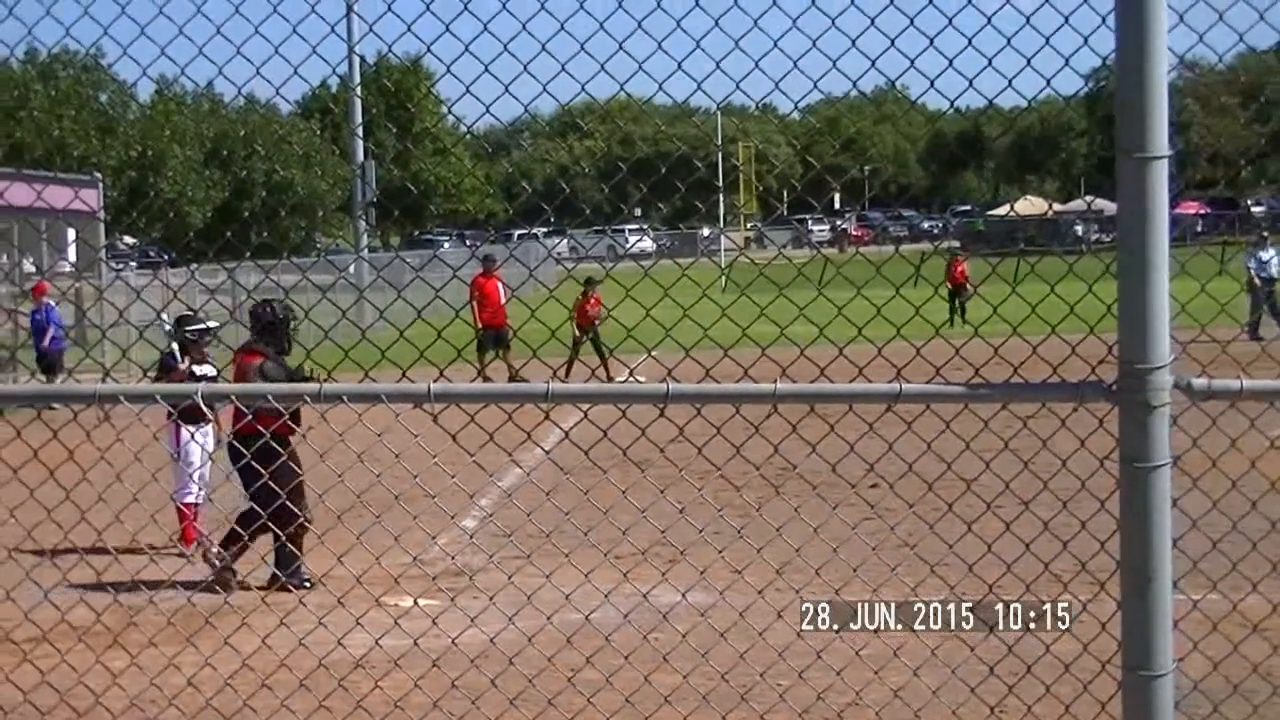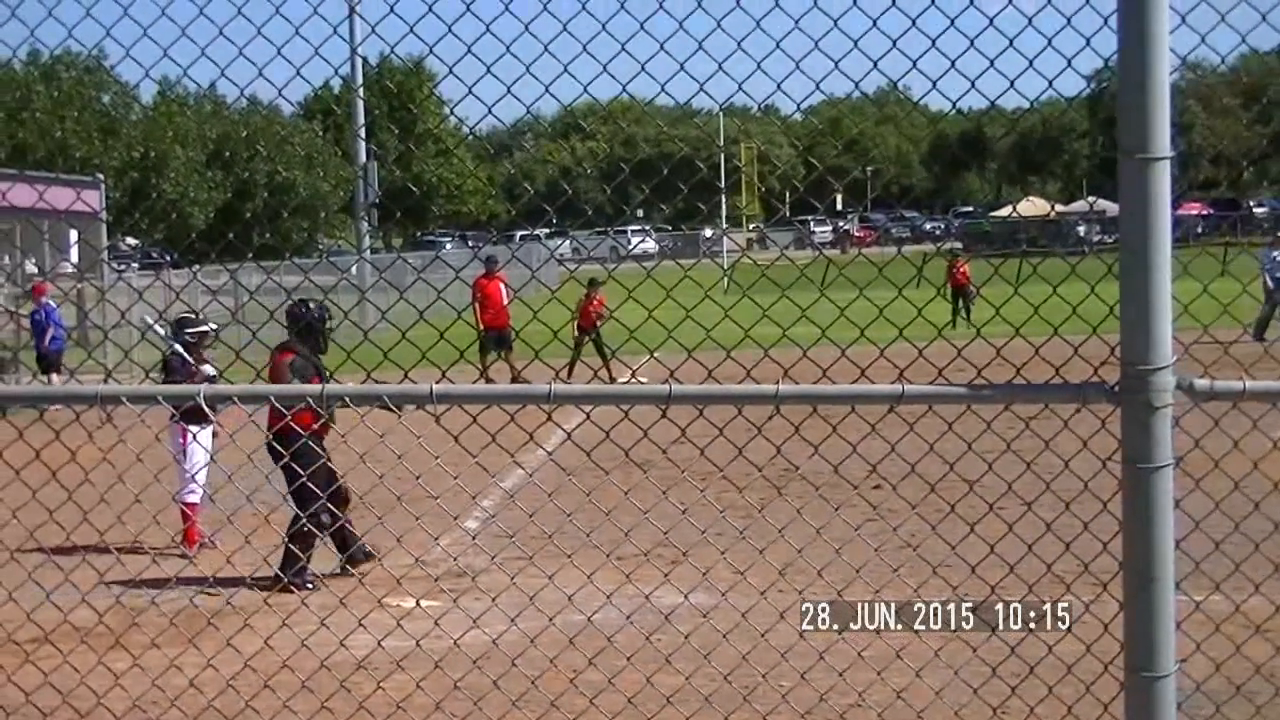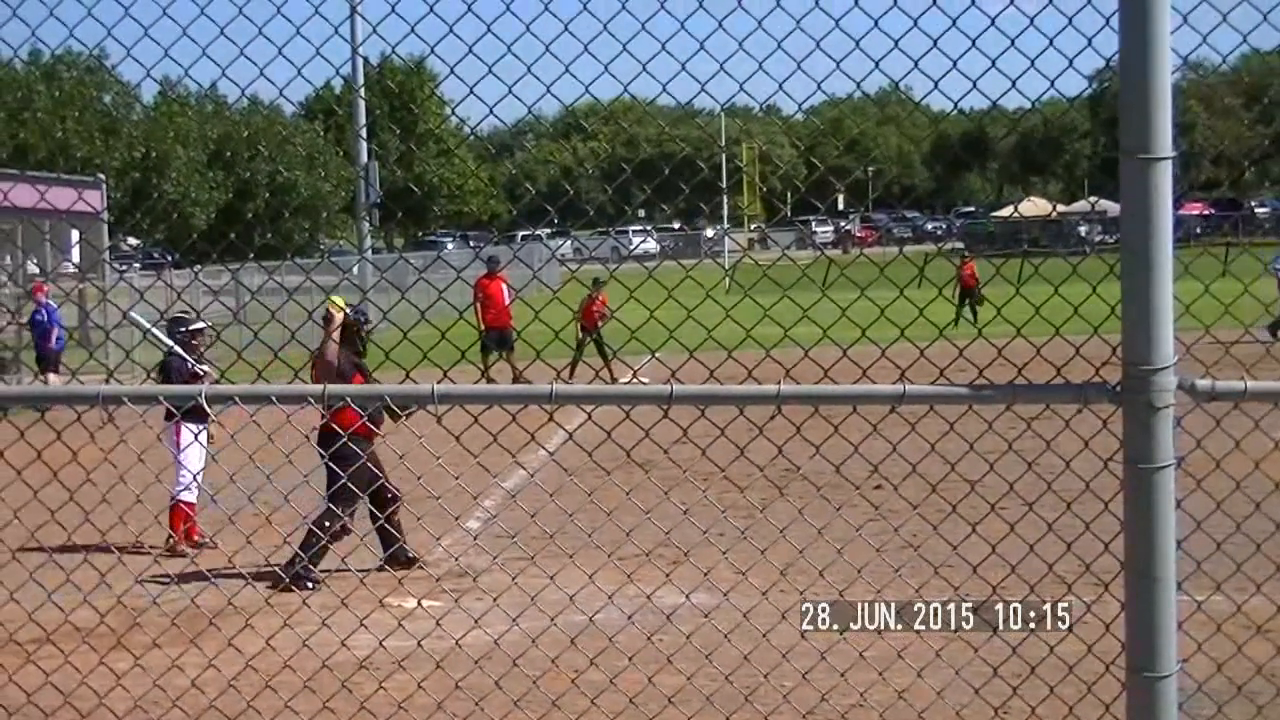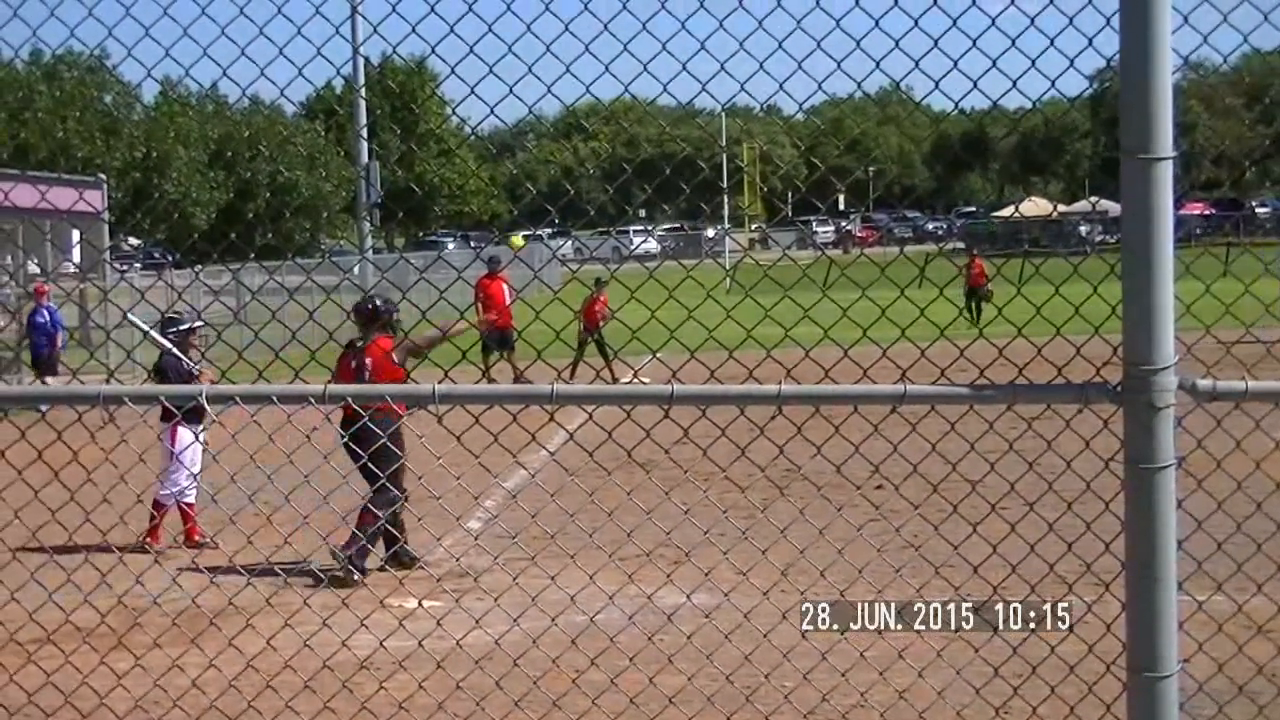
dt=0.3s
person 1, frame 1
left shoulder: (266, 358)
right shoulder: (256, 363)
right elbow: (255, 406)
left wrist: (297, 385)
left hip: (258, 444)
right hip: (264, 445)
left knee: (263, 509)
right knee: (292, 508)
left ankle: (223, 560)
right ankle: (289, 573)
person 1, frame 2
left shoulder: (307, 359)
right shoulder: (287, 360)
left hip: (308, 442)
right hip: (295, 442)
left knee: (334, 497)
right knee: (313, 508)
left ankle: (353, 552)
right ankle: (291, 574)
person 1, frame 3
left shoulder: (350, 360)
right shoulder: (337, 361)
right elbow: (328, 364)
left wrist: (392, 410)
right wrist: (334, 327)
left hip: (356, 443)
right hip: (342, 444)
left knee: (385, 497)
right knee: (337, 510)
left ankle: (396, 554)
right ankle: (297, 571)
person 1, frame 4
left shoulder: (349, 353)
right shoulder: (393, 346)
left elbow: (339, 387)
right elbow: (435, 337)
right wrist: (467, 323)
left hip: (352, 428)
right hip: (381, 427)
left knee: (385, 492)
right knee: (385, 497)
left ankle: (398, 552)
right ankle: (352, 555)
person 2, frame 1
left shoulder: (207, 359)
right shoulder: (172, 359)
left wrist: (217, 424)
right wrist: (175, 377)
left hip: (206, 426)
right hip: (184, 427)
left knee: (202, 482)
right knee: (187, 483)
left ankle: (194, 531)
right ankle: (187, 539)
person 2, frame 2
left shoulder: (201, 359)
right shoulder: (175, 361)
left wrist: (212, 422)
right wrist: (196, 379)
left hip: (204, 426)
right hip: (187, 427)
left knee: (199, 481)
right knee: (191, 481)
left ankle: (195, 532)
right ankle: (189, 540)
person 2, frame 3
left shoulder: (196, 359)
right shoulder: (173, 362)
left wrist: (208, 426)
right wrist: (201, 383)
left hip: (199, 426)
right hip: (182, 426)
left knee: (194, 481)
right knee: (185, 480)
left ankle: (192, 534)
right ankle: (175, 539)
person 2, frame 4
left shoulder: (188, 360)
right shoulder: (168, 361)
left wrist: (201, 430)
right wrist: (199, 383)
left hip: (193, 427)
right hip: (177, 428)
left knee: (189, 482)
right knee: (171, 482)
left ankle: (192, 534)
right ankle: (151, 536)
